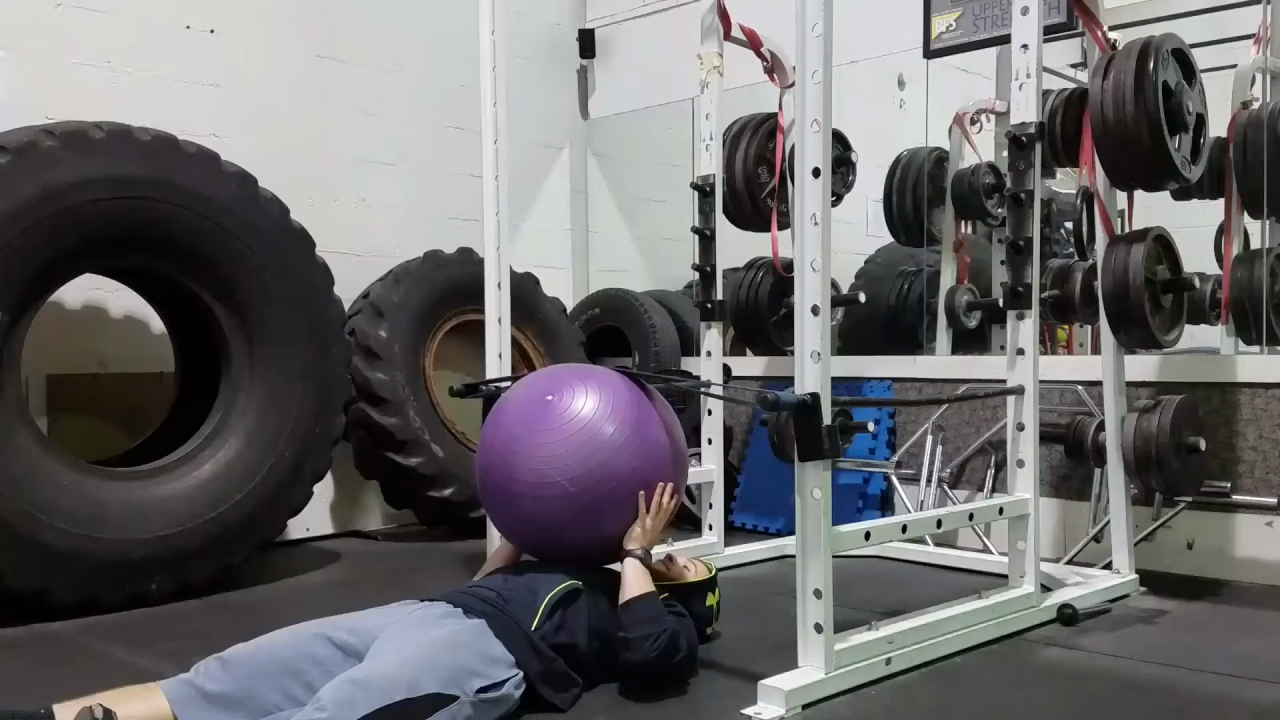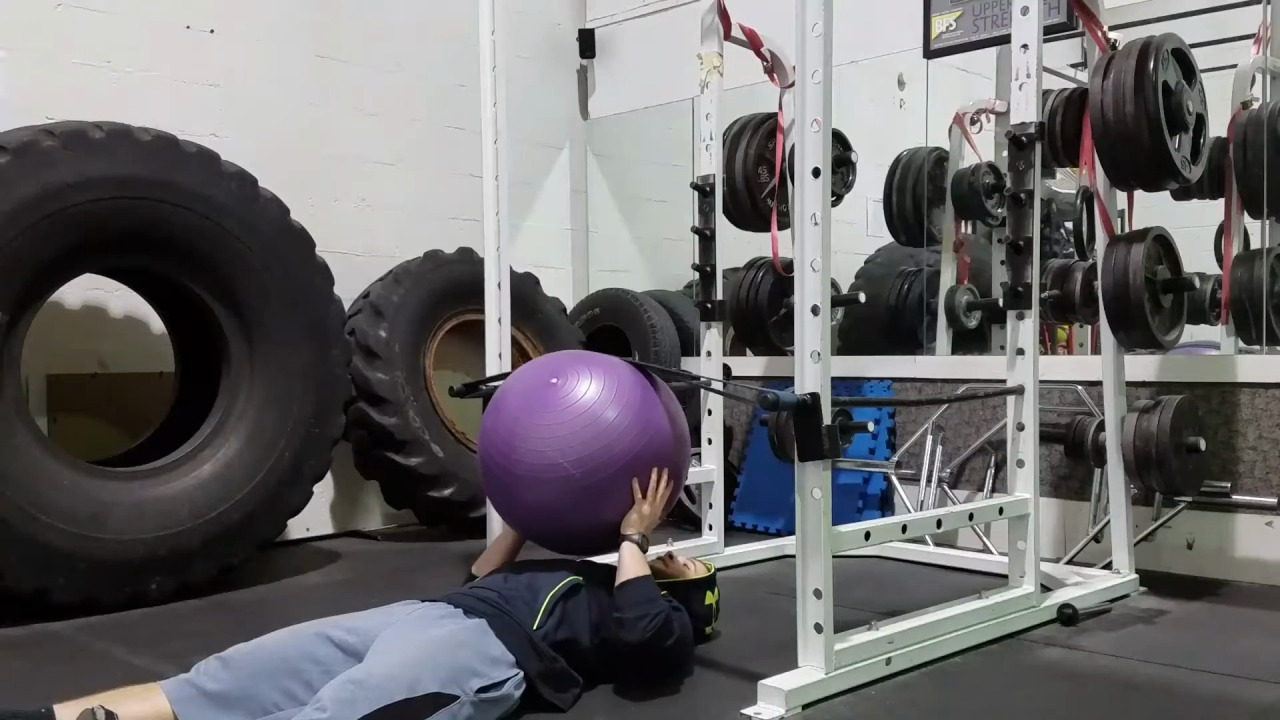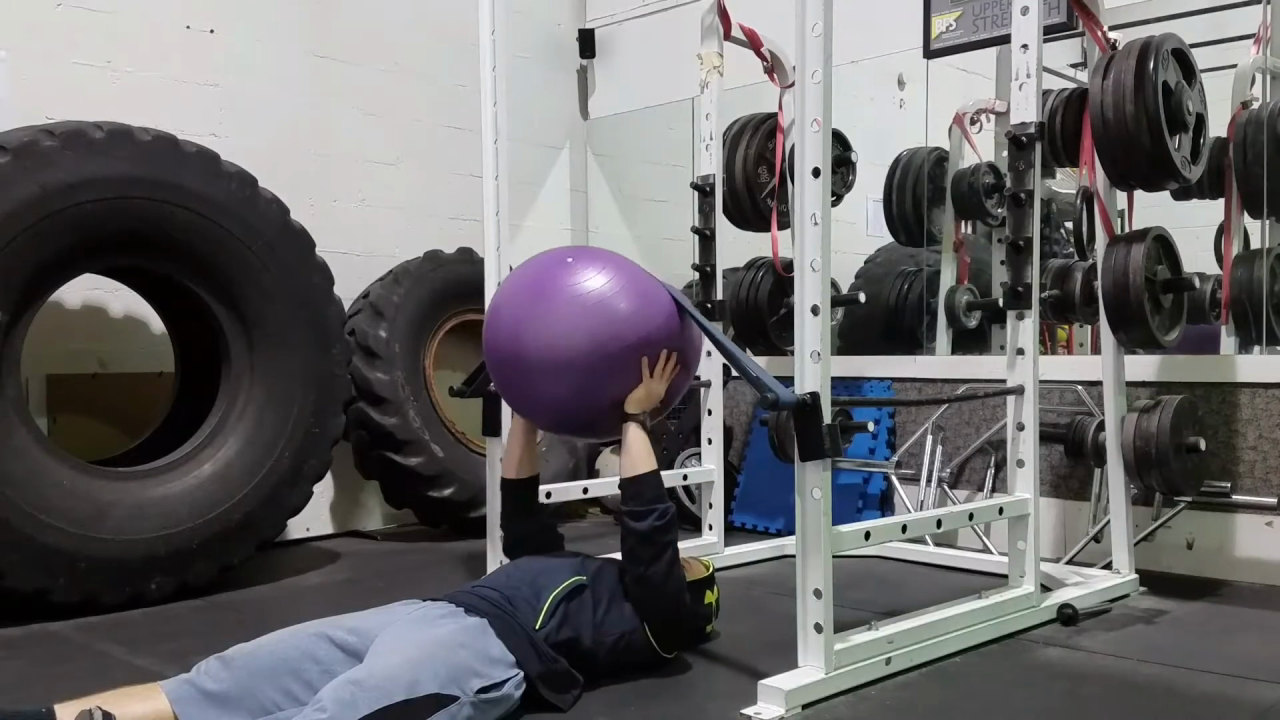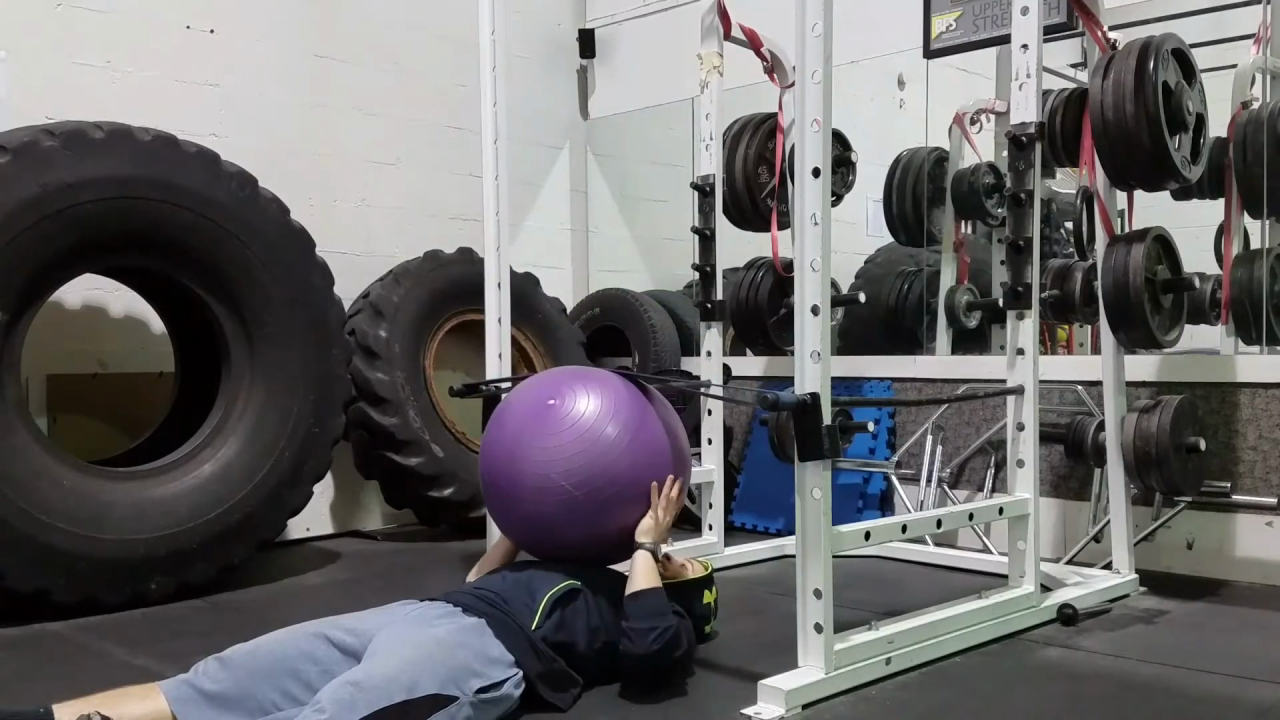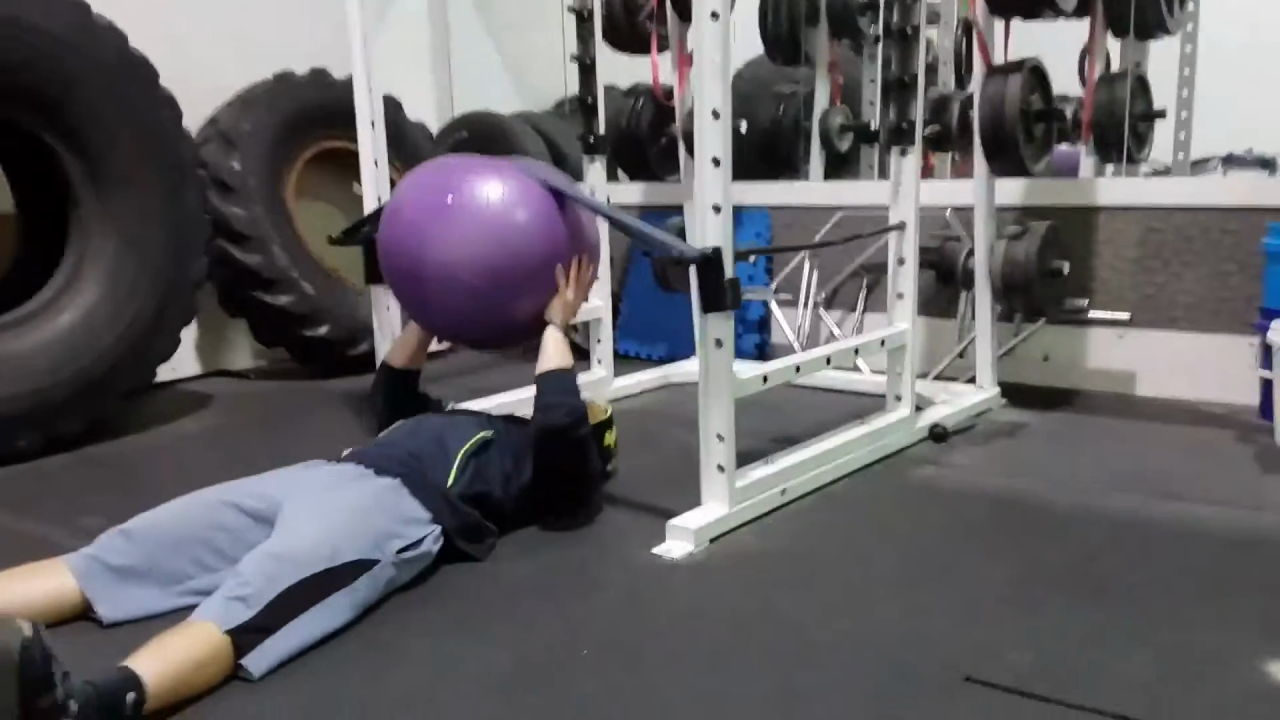
dt=1s
person 1, frame 1
left shoulder: (672, 628)
right shoulder: (598, 580)
left elbow: (643, 651)
right elbow: (487, 580)
left wrist: (638, 549)
left hip: (491, 653)
right hip: (423, 612)
person 1, frame 2
left shoulder: (669, 629)
right shoulder: (582, 577)
left elbow: (637, 631)
right elbow: (478, 585)
left wrist: (634, 534)
left hip: (491, 651)
right hip: (423, 616)
person 1, frame 3
left shoulder: (662, 618)
right shoulder: (571, 573)
left elbow: (648, 523)
right elbow: (520, 509)
left wrist: (635, 417)
left hip: (490, 649)
right hip: (421, 615)
person 1, frame 4
left shoulder: (670, 630)
right shoulder: (595, 580)
left elbow: (645, 649)
right elbow: (478, 584)
left wrist: (646, 544)
left hip: (489, 651)
right hip: (418, 612)
person 1, frame 5
left shoulder: (571, 470)
right shoulder: (492, 430)
left elbow: (559, 421)
right elbow: (390, 399)
left wrist: (555, 324)
left hip: (400, 506)
left knee: (243, 607)
right knee: (119, 555)
